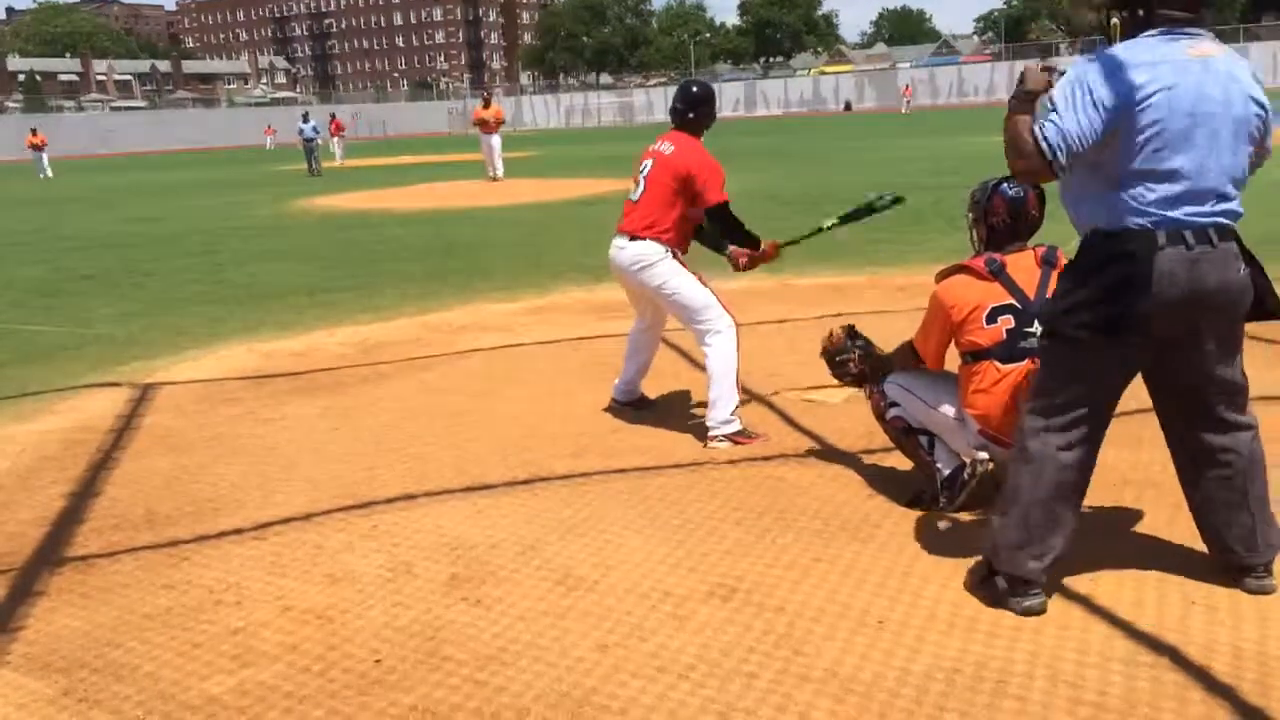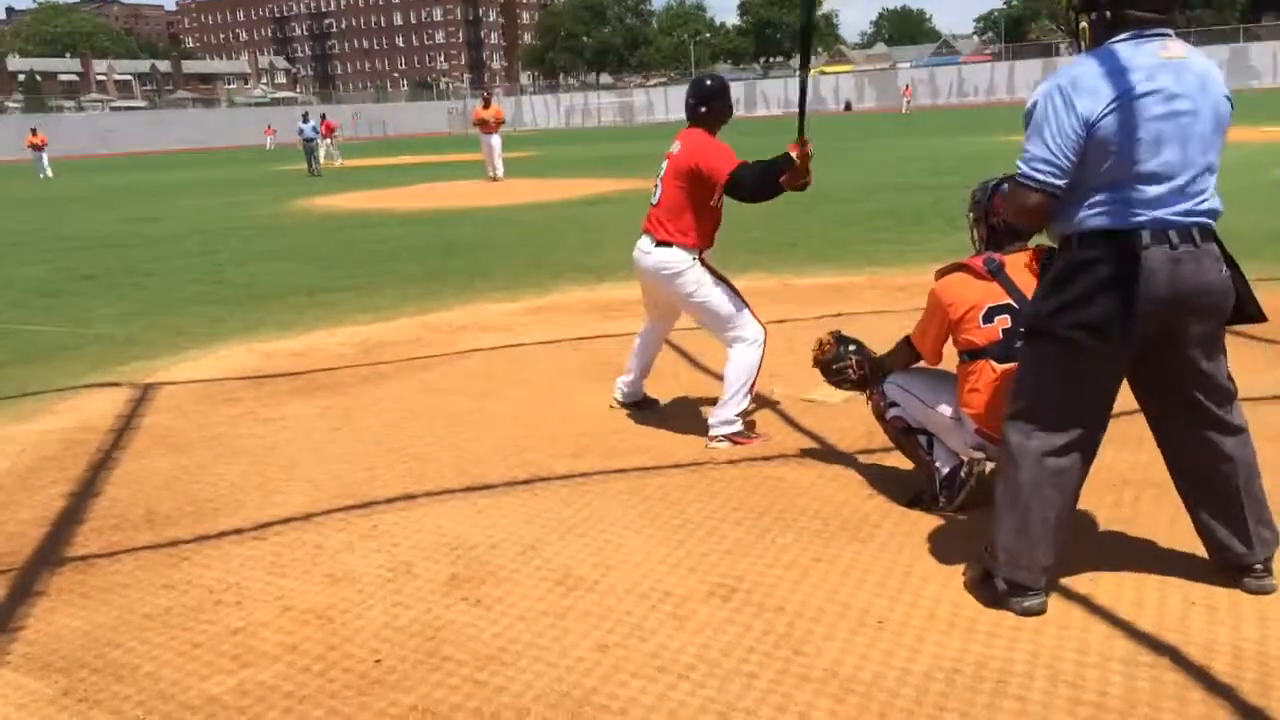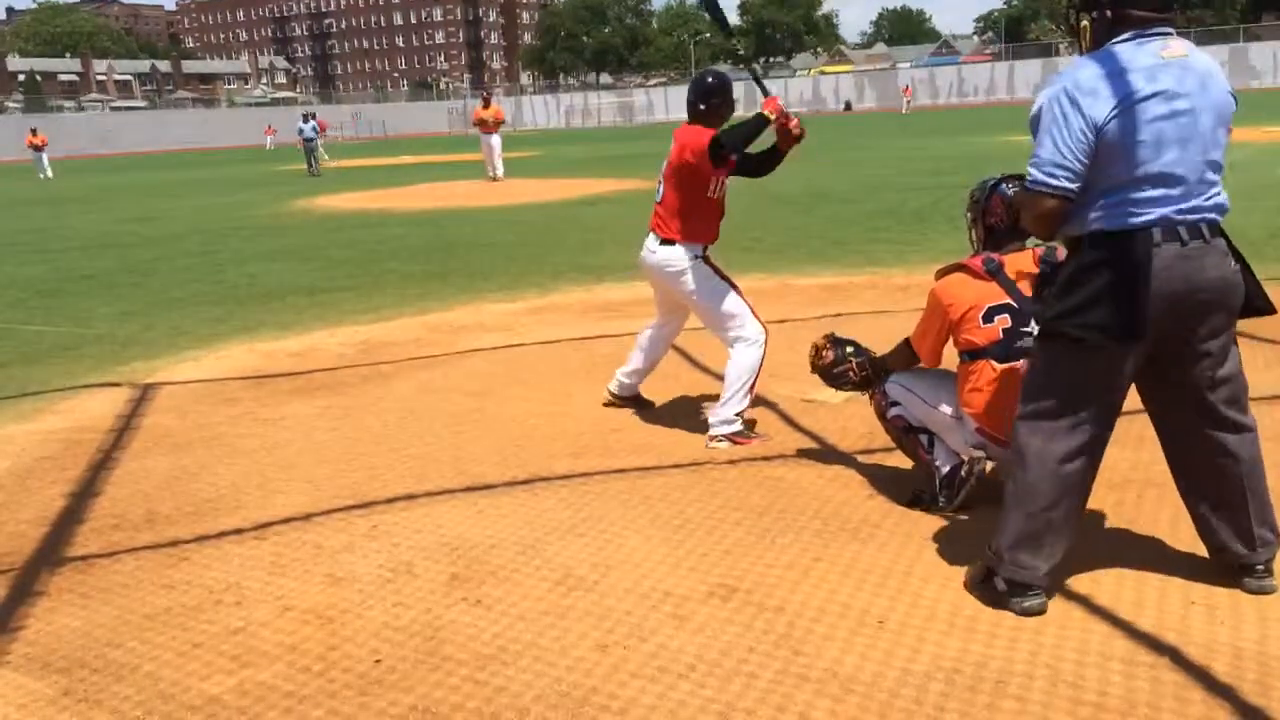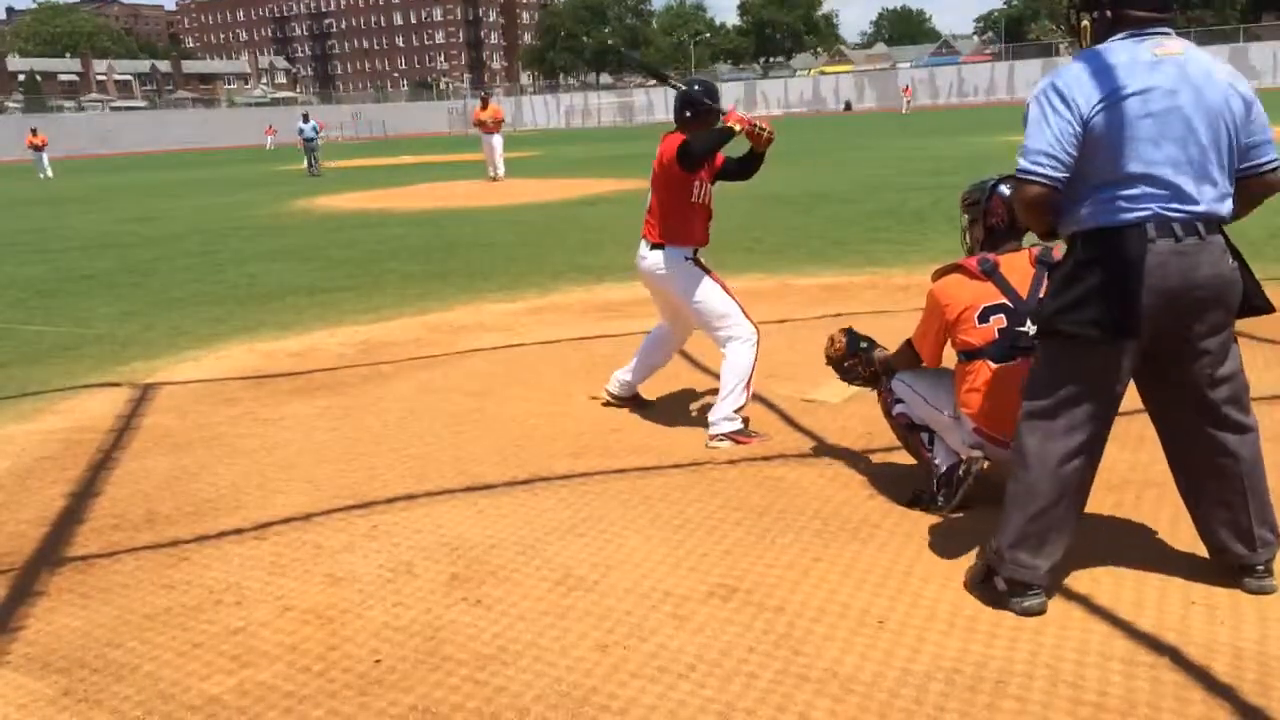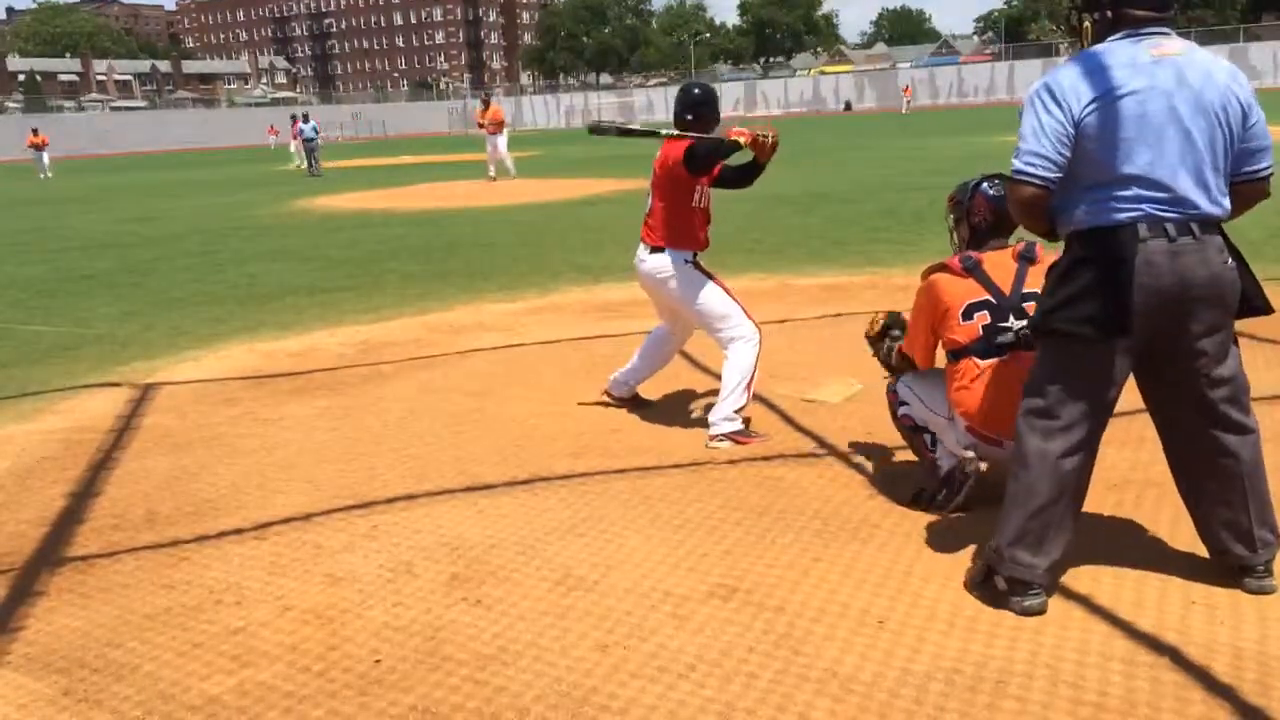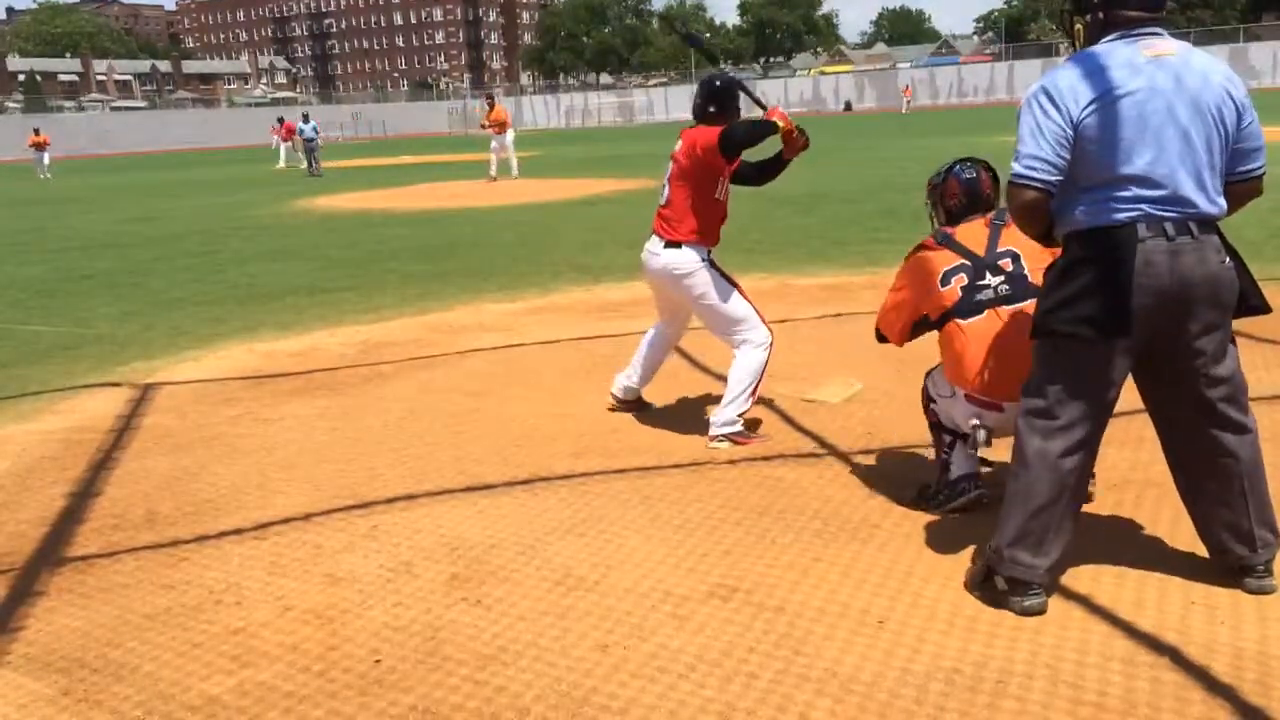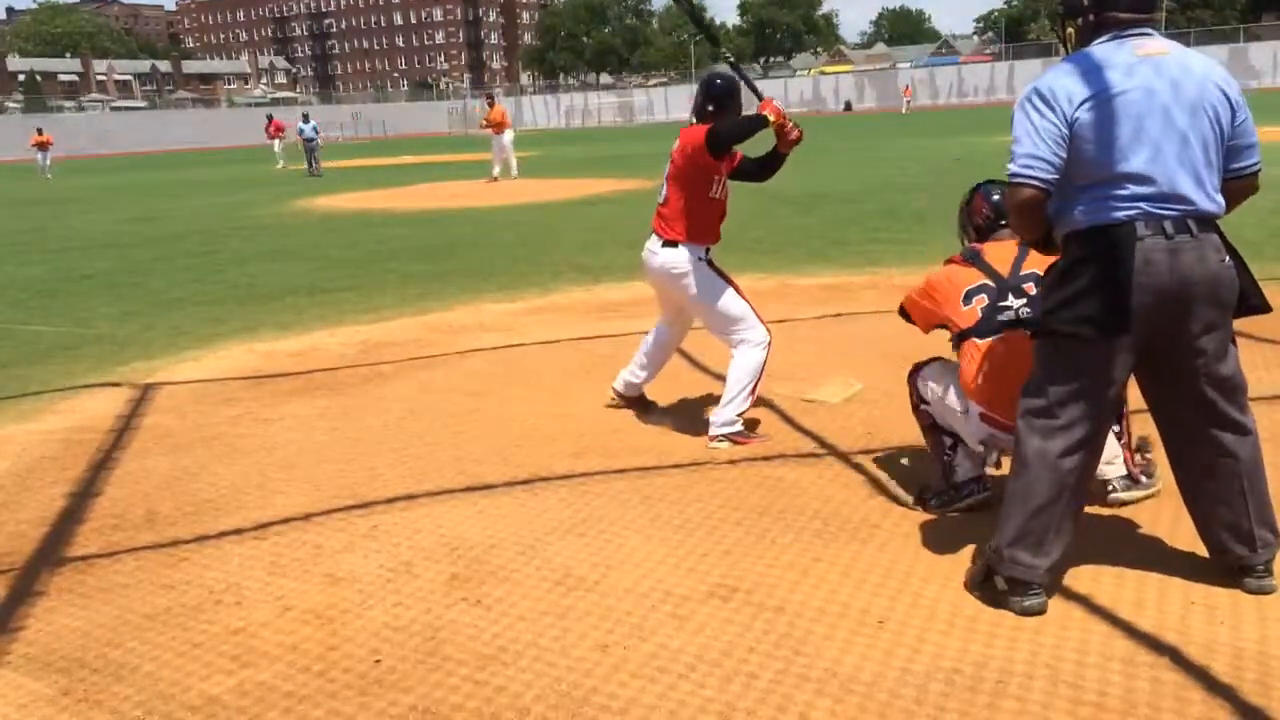
dt=0.3s
person 1, frame 1
left shoulder: (1110, 72)
left elbow: (1030, 163)
left wrist: (1022, 99)
left hip: (1126, 269)
right hip: (1218, 264)
left knee: (1056, 424)
right knee: (1220, 419)
left ankle: (1017, 574)
person 1, frame 2
left shoulder: (1076, 82)
right shoulder: (1210, 77)
left elbow: (1029, 206)
left wrist: (1017, 208)
left hip: (1107, 273)
right hip: (1199, 266)
left knee: (1045, 426)
right knee: (1208, 419)
left ankle: (1016, 575)
person 1, frame 3
left shoulder: (1082, 84)
right shoulder: (1212, 74)
left elbow: (1043, 209)
left wrist: (1028, 214)
left hip: (1117, 272)
right hip: (1207, 263)
left knee: (1056, 425)
right knee: (1218, 418)
left ankle: (1019, 575)
person 1, frame 4
left shoulder: (1076, 78)
right shoulder: (1225, 76)
left elbow: (1032, 194)
left wrist: (1055, 230)
left hip: (1114, 269)
right hip: (1206, 264)
left knee: (1058, 423)
right knee: (1218, 417)
left ankle: (1019, 574)
person 1, frame 5
left shoulder: (1072, 80)
right shoulder: (1226, 76)
left elbow: (1027, 194)
left wrist: (1058, 230)
left hip: (1110, 268)
right hip: (1204, 264)
left knee: (1056, 421)
right knee: (1219, 416)
left ankle: (1019, 573)
person 1, frame 6
left shoulder: (1068, 81)
right shoulder: (1220, 75)
left elbow: (1028, 197)
left wrist: (1050, 234)
left hip: (1108, 269)
right hip: (1202, 264)
left knee: (1057, 421)
right knee: (1217, 415)
left ankle: (1019, 572)
person 1, frame 7
left shoulder: (1062, 83)
right shoulder: (1212, 73)
left elbow: (1025, 196)
left wrist: (1047, 241)
left hip: (1107, 267)
right hip: (1201, 261)
left knee: (1057, 421)
right knee: (1218, 415)
left ankle: (1019, 572)
person 2, frame 1
left shoulder: (656, 148)
right shoulder: (701, 159)
right elbow: (721, 219)
left wrist: (728, 250)
right wrist: (756, 246)
left hip: (621, 250)
right hip: (651, 256)
left knee: (649, 320)
right knee: (719, 329)
left ankle: (625, 392)
right ankle: (722, 426)
person 2, frame 2
left shoulder: (687, 142)
right shoulder: (706, 148)
left elbow: (743, 187)
right elbow: (746, 184)
left wrist: (784, 180)
right wrist: (790, 157)
left hip: (648, 252)
right hip: (676, 260)
left knee: (657, 325)
right knee: (748, 335)
left ankle: (628, 392)
right ankle: (725, 427)
person 2, frame 3
left shoulder: (691, 137)
right shoulder: (695, 139)
left elbow: (752, 166)
right elbow: (726, 148)
left wrist: (782, 144)
right wrist: (767, 115)
left hip: (656, 250)
right hip: (680, 258)
left knee: (667, 322)
right knee: (749, 335)
left ankle: (622, 388)
right ankle: (724, 426)
person 2, frame 4
left shoulder: (698, 151)
right shoulder: (674, 146)
left elbow: (739, 171)
right elbow: (692, 155)
left wrist: (758, 147)
right wrist: (730, 128)
left hip: (656, 256)
right hip: (672, 260)
left knee: (676, 326)
right knee: (741, 334)
left ankle: (621, 387)
right ankle: (724, 425)
person 2, frame 5
left shoulder: (688, 150)
right shoulder: (676, 150)
left elbow: (736, 179)
right elbow: (699, 159)
left wrist: (760, 157)
right wrist: (735, 140)
left hip: (653, 259)
right hip: (671, 264)
left knee: (676, 327)
right knee: (744, 335)
left ankle: (621, 387)
right ankle: (724, 426)
person 2, frame 6
left shoulder: (694, 141)
right shoulder: (704, 140)
left elbow: (754, 175)
right elbow: (737, 137)
left wrist: (787, 153)
right wrist: (774, 122)
left hip: (657, 254)
right hip: (685, 260)
left knee: (669, 325)
right knee: (755, 338)
left ankle: (625, 391)
right ankle: (725, 427)
person 2, frame 7
left shoulder: (709, 148)
right shoulder: (696, 139)
left elbow: (757, 171)
right elbow: (725, 134)
left wrist: (783, 147)
right wrist: (766, 116)
left hip: (658, 252)
right hip: (683, 259)
left knee: (673, 324)
right knee: (753, 338)
left ankle: (627, 388)
right ankle: (725, 427)
person 3, frame 1
left shoulder: (956, 286)
right shoulder: (1064, 273)
left elbow: (917, 359)
left hip: (987, 435)
left knee: (887, 386)
left ankle: (953, 472)
person 3, frame 2
left shoulder: (955, 284)
left elbow: (910, 354)
left wrist: (869, 367)
left hip: (985, 432)
left knee: (887, 387)
left ankle: (949, 470)
person 3, frame 3
left shoulder: (954, 285)
left elbow: (913, 355)
left wrist: (872, 368)
left hip: (990, 433)
left knee: (891, 388)
left ankle: (948, 472)
person 3, frame 4
left shoulder: (951, 286)
left elbow: (915, 357)
left wrist: (879, 362)
left hip: (989, 435)
left knee: (897, 386)
left ankle: (948, 469)
person 3, frame 5
left shoulder: (940, 284)
right shoulder: (1051, 268)
left elbow: (911, 363)
left wrist: (887, 354)
left hip: (982, 435)
left knee: (903, 387)
left ankle: (949, 471)
person 3, frame 6
left shoulder: (923, 259)
right shoulder: (1026, 233)
left elbow: (887, 333)
left hip: (984, 403)
left knee: (938, 383)
left ankle: (962, 477)
person 3, frame 7
left shoulder: (950, 275)
right shoulder: (1056, 256)
left elbow: (908, 311)
left hip: (995, 427)
left knee: (924, 376)
left ankle: (964, 481)
right ankle: (1120, 477)
